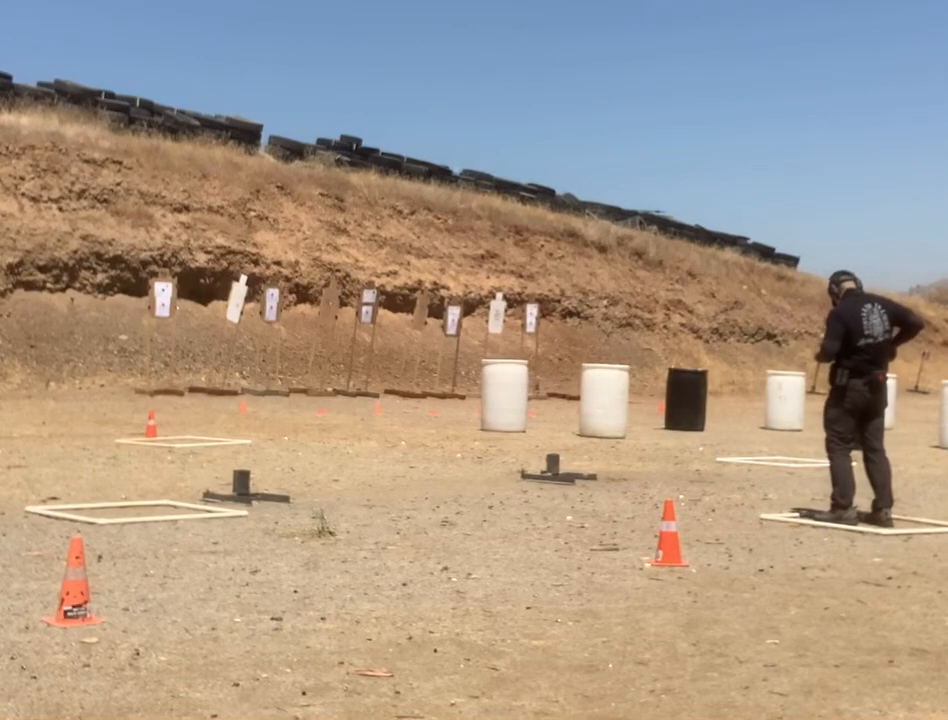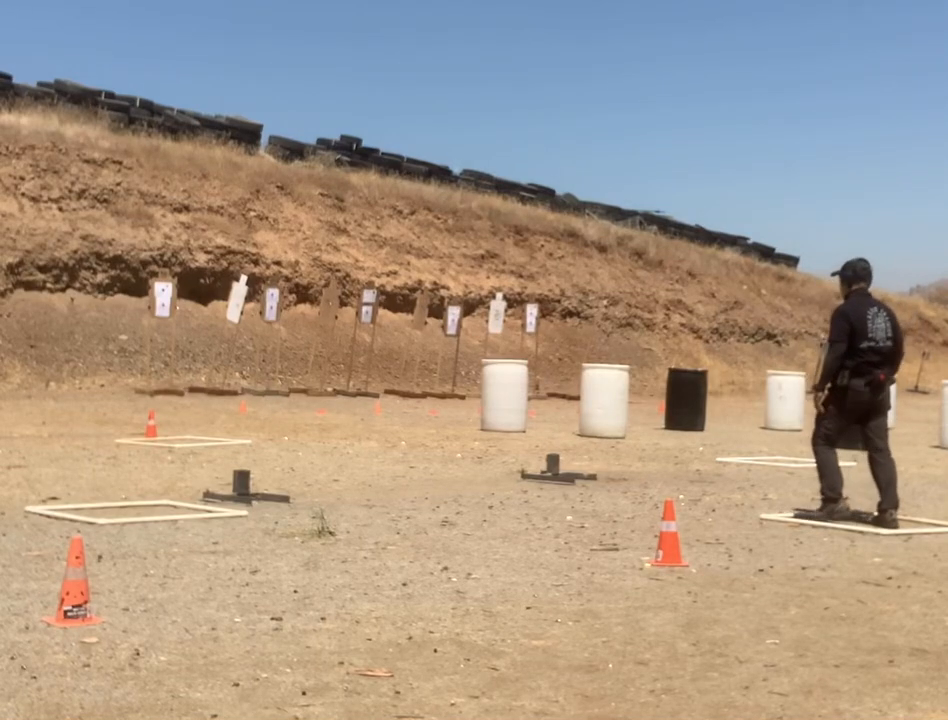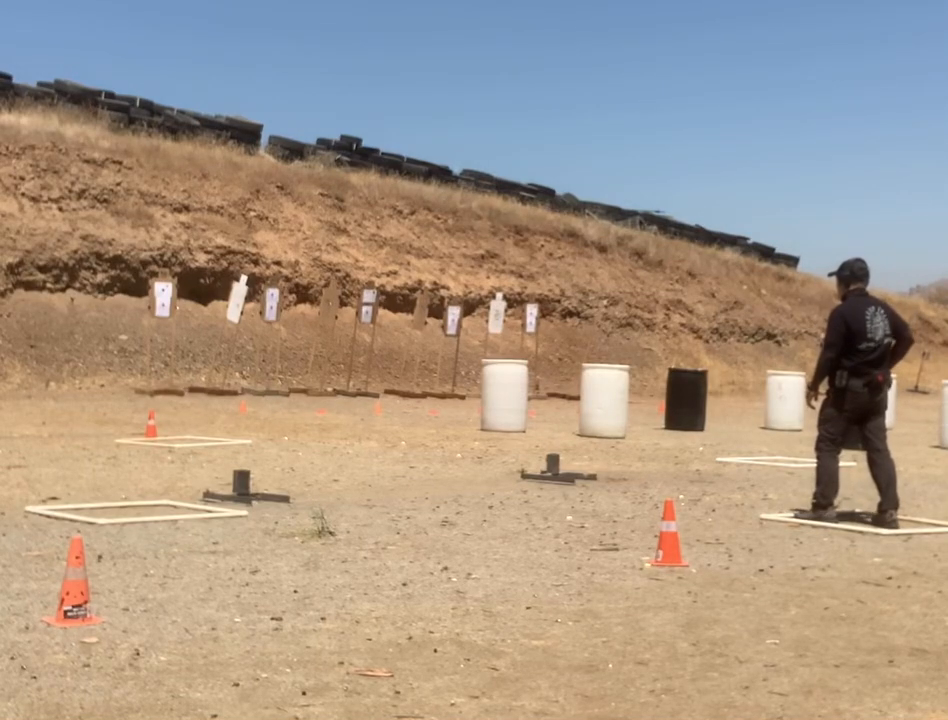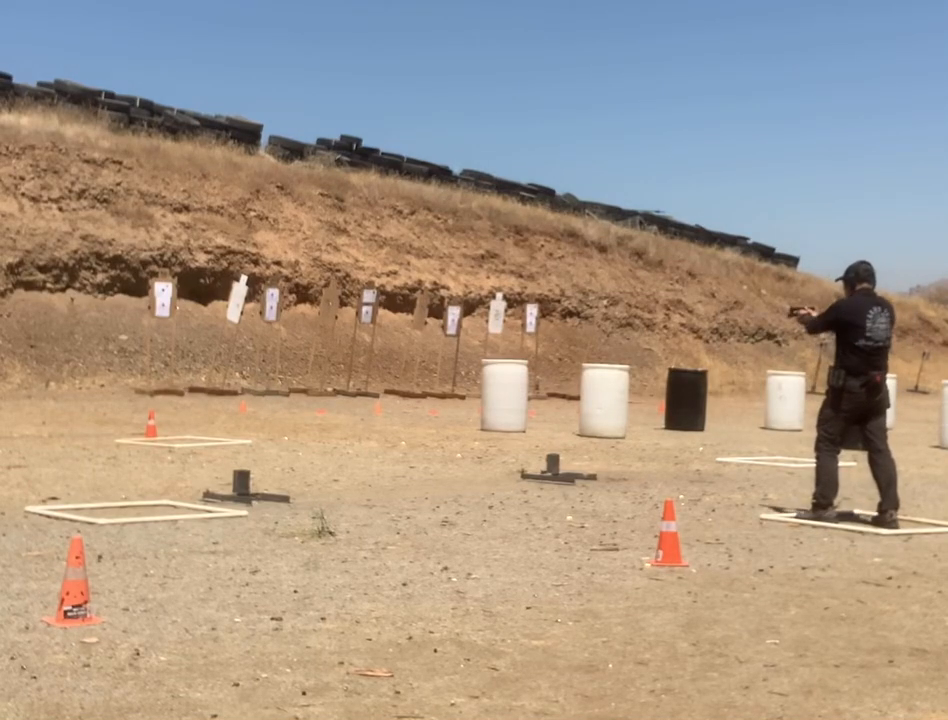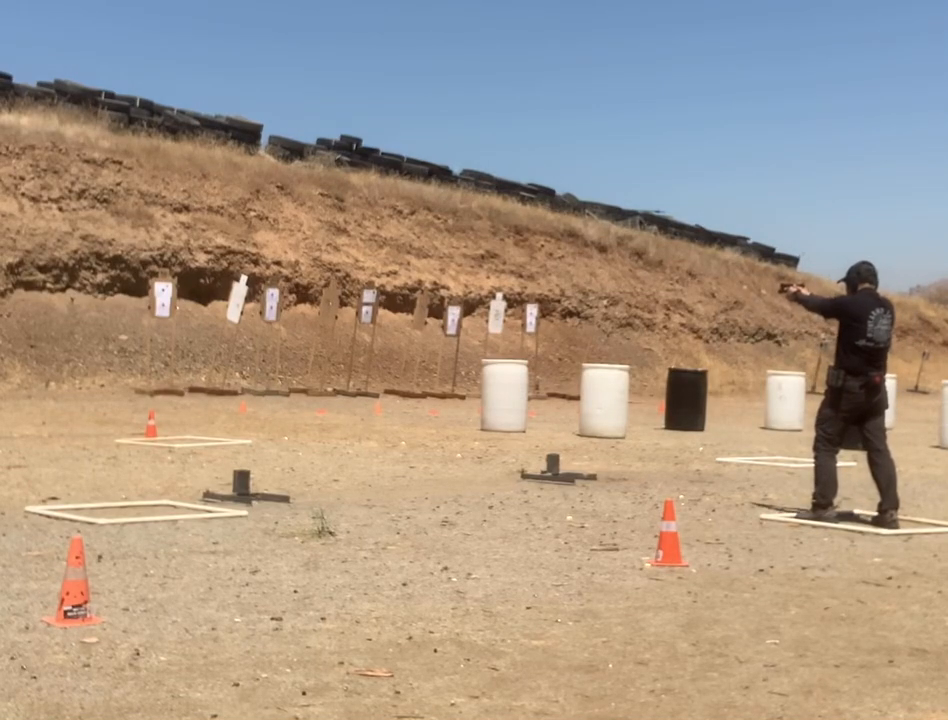
dt=1s
person 1, frame 1
left shoulder: (840, 312)
right shoulder: (883, 304)
left elbow: (829, 351)
right elbow: (916, 322)
left wrist: (820, 356)
right wrist: (893, 343)
left hip: (849, 387)
right hip: (877, 387)
left knee: (839, 447)
right knee: (875, 448)
left ankle: (843, 509)
right ankle: (883, 509)
person 1, frame 2
left shoulder: (845, 311)
right shoulder: (886, 312)
left elbow: (836, 354)
right elbow: (897, 351)
left wrist: (821, 387)
left hip: (849, 387)
right hip: (878, 389)
left knee: (823, 441)
right knee: (880, 449)
left ankle: (834, 502)
right ankle: (889, 510)
person 1, frame 3
left shoulder: (843, 312)
right shoulder: (883, 309)
left elbow: (830, 354)
right elbow: (906, 338)
left wrist: (814, 385)
left hip: (848, 389)
right hip: (877, 390)
left knee: (828, 447)
right knee: (879, 449)
left ankle: (823, 507)
right ankle: (889, 511)
person 1, frame 4
left shoulder: (847, 306)
right shoulder: (887, 308)
left elbow: (817, 326)
left wrist: (806, 317)
right wrist: (815, 315)
left hip: (847, 387)
right hip: (876, 389)
left knee: (827, 446)
right knee: (879, 449)
left ankle: (823, 507)
right ankle: (889, 511)
person 1, frame 5
left shoulder: (851, 304)
right shoulder: (887, 307)
left elbow: (822, 306)
left wrist: (799, 296)
right wrist: (807, 295)
left hip: (846, 387)
right hip: (875, 389)
left knee: (825, 446)
right knee: (878, 449)
left ankle: (823, 507)
right ankle: (889, 511)
